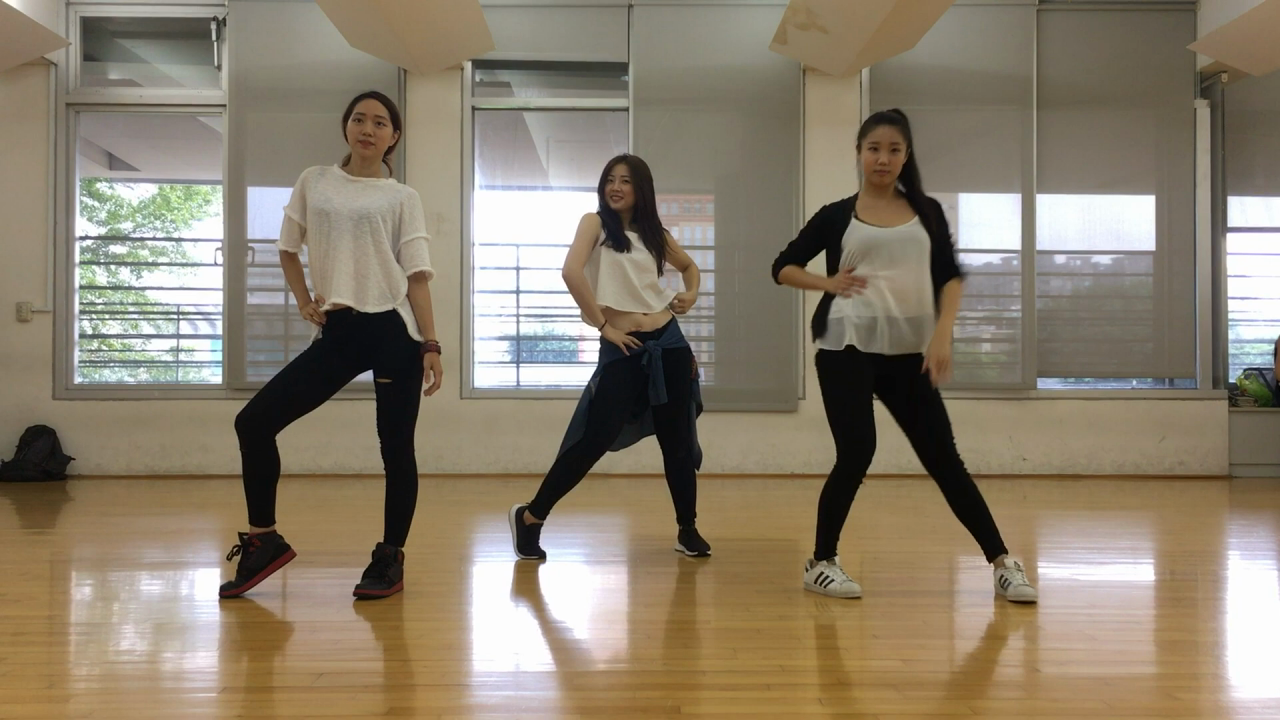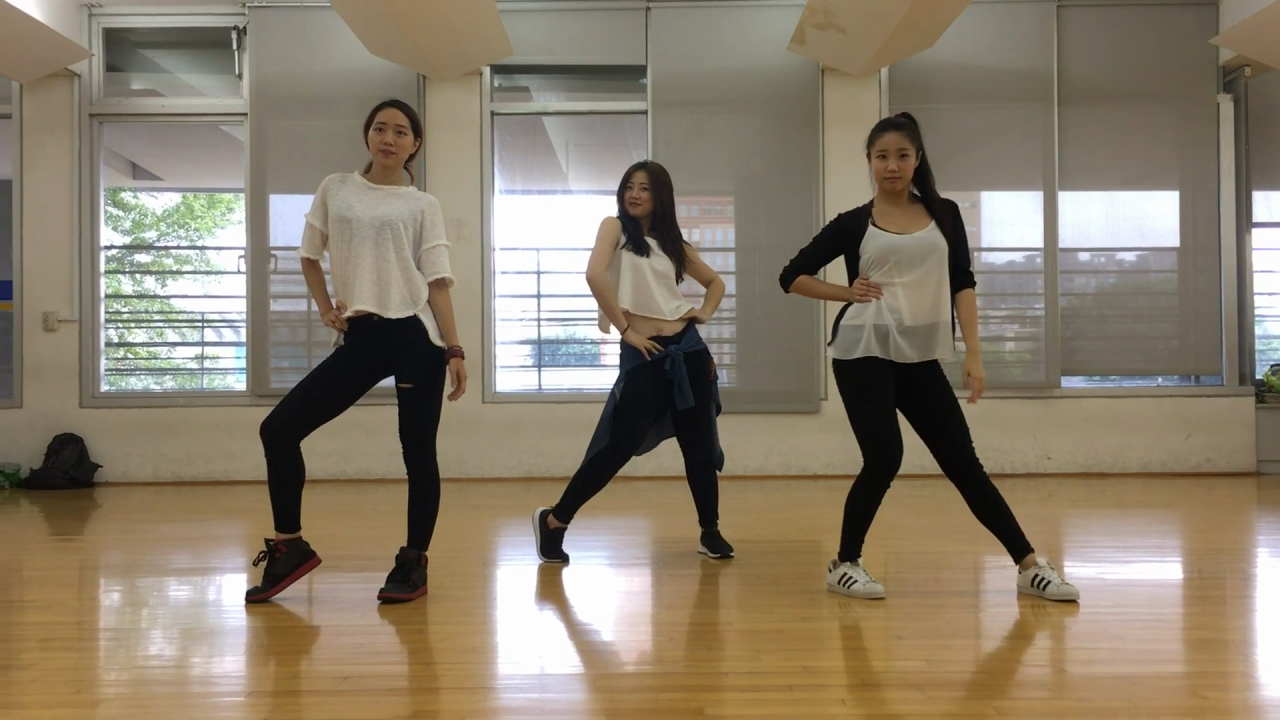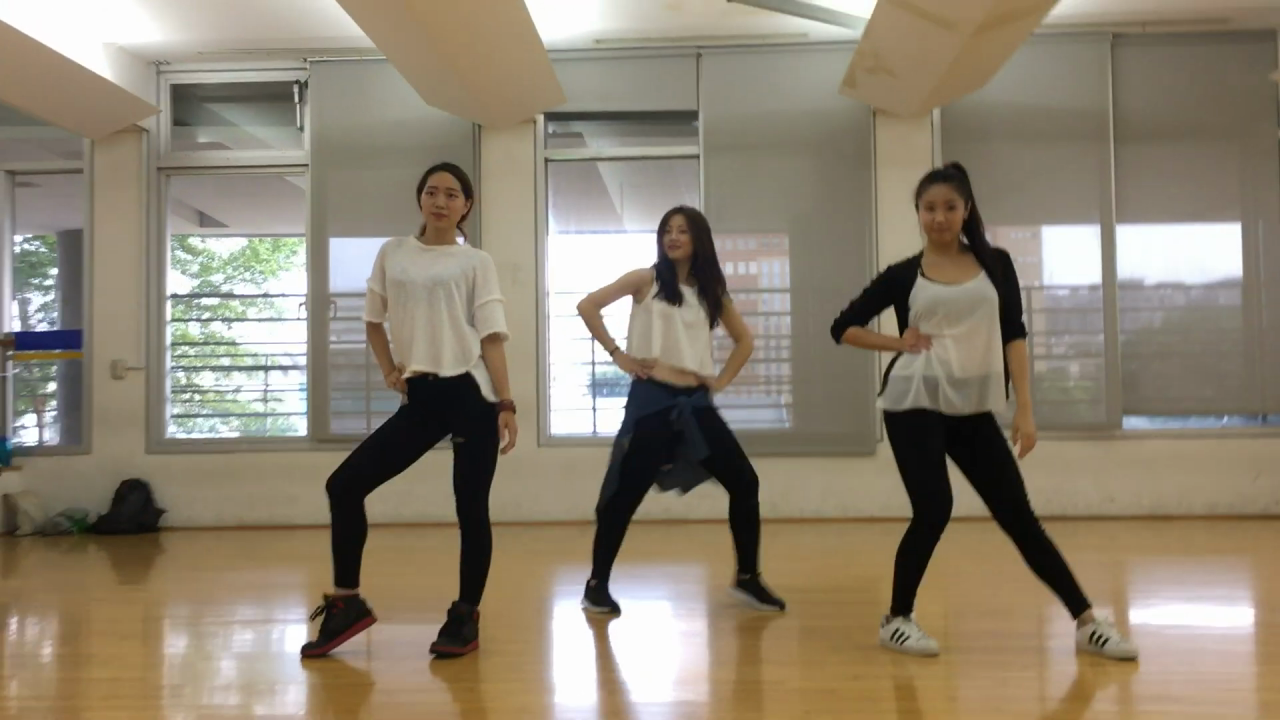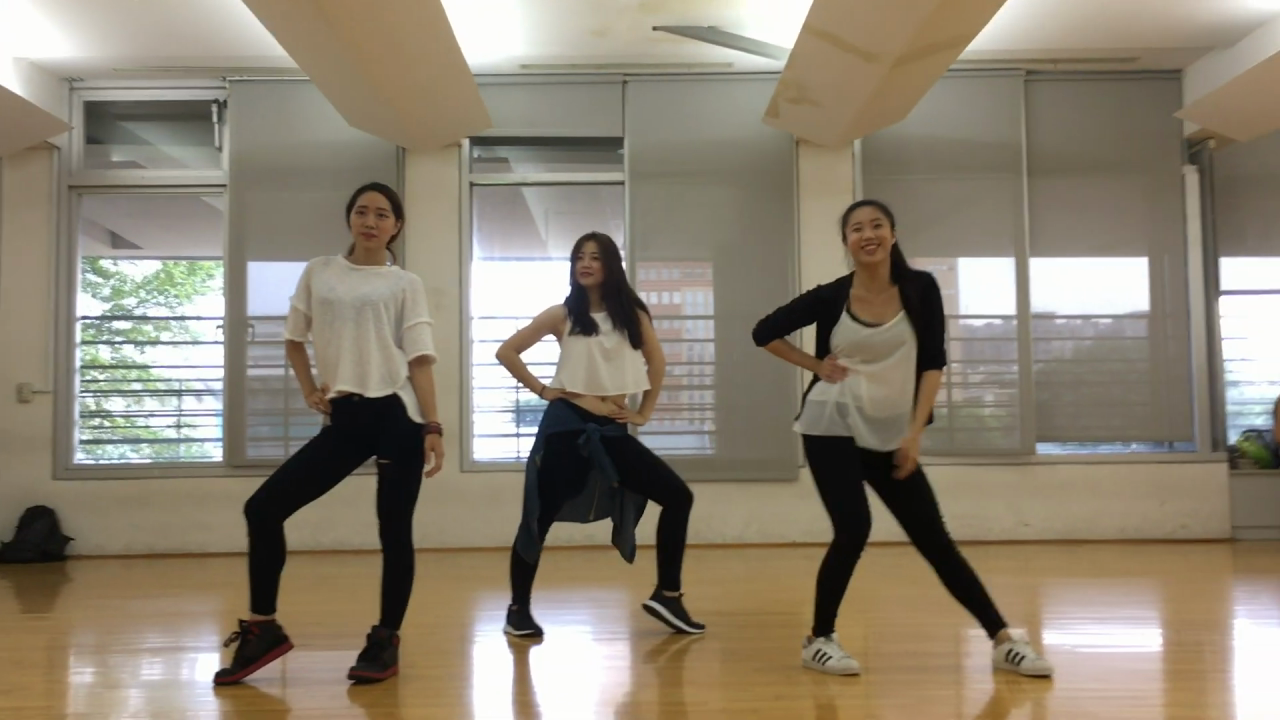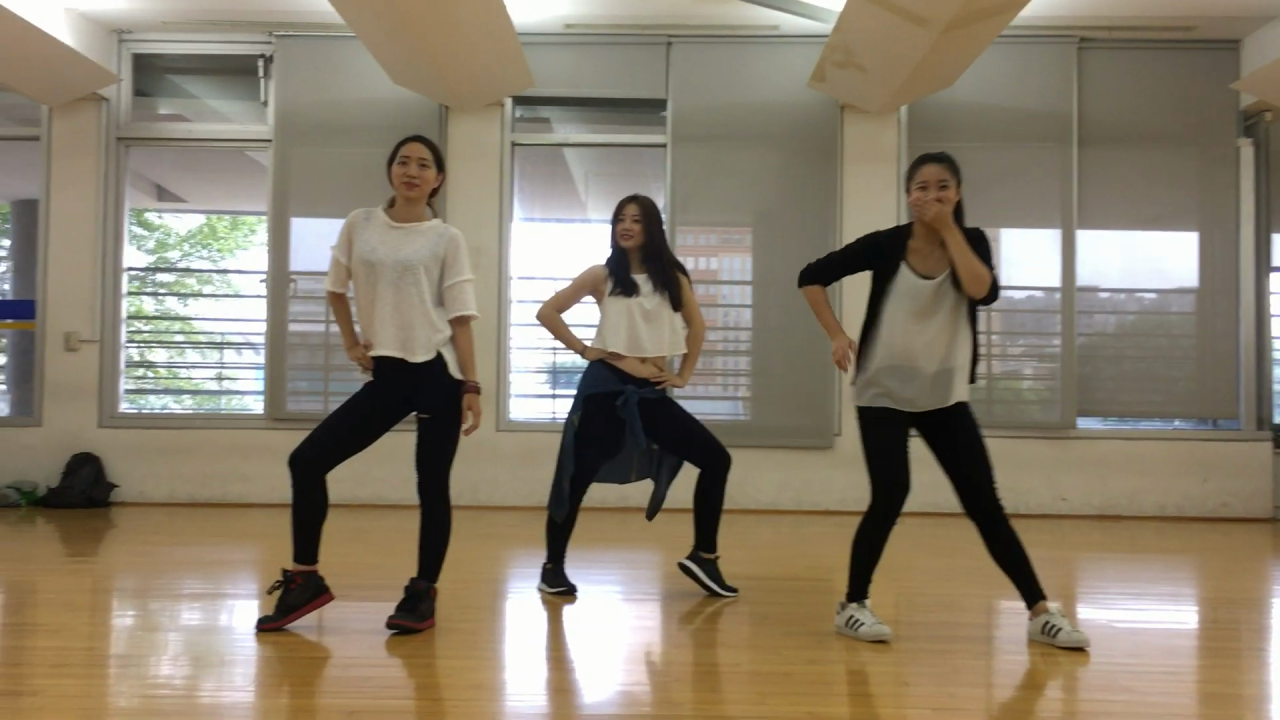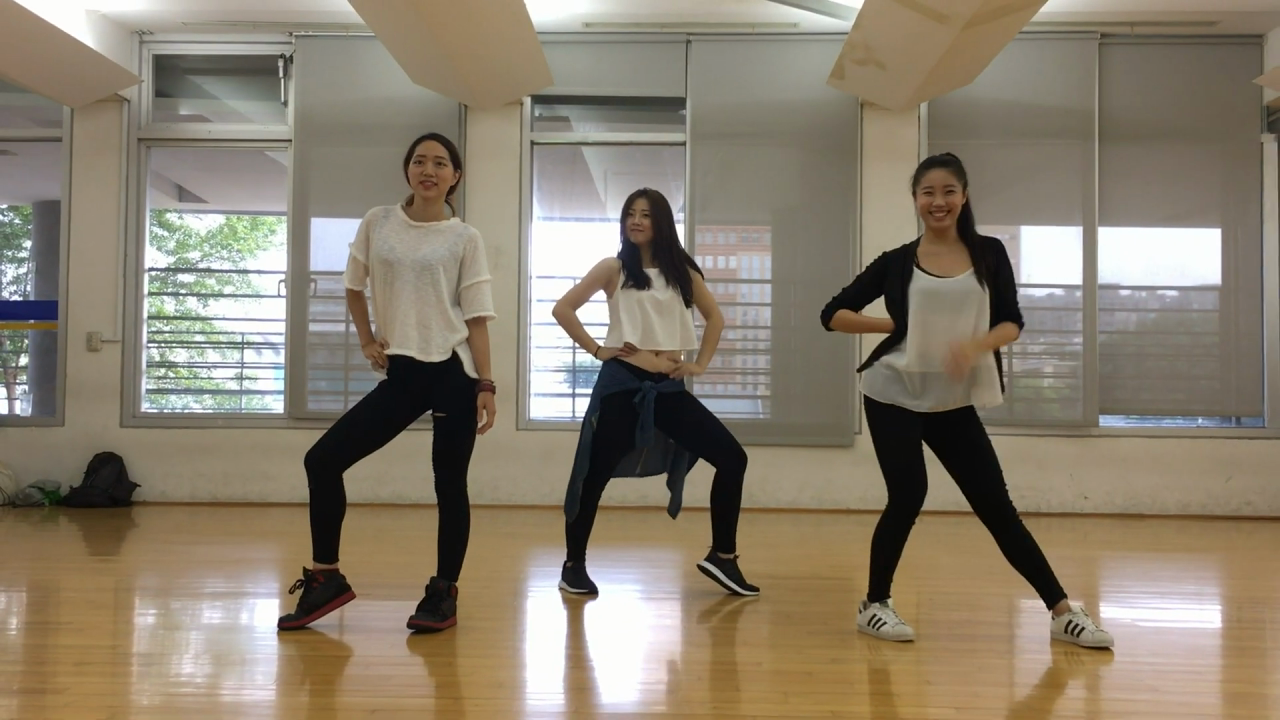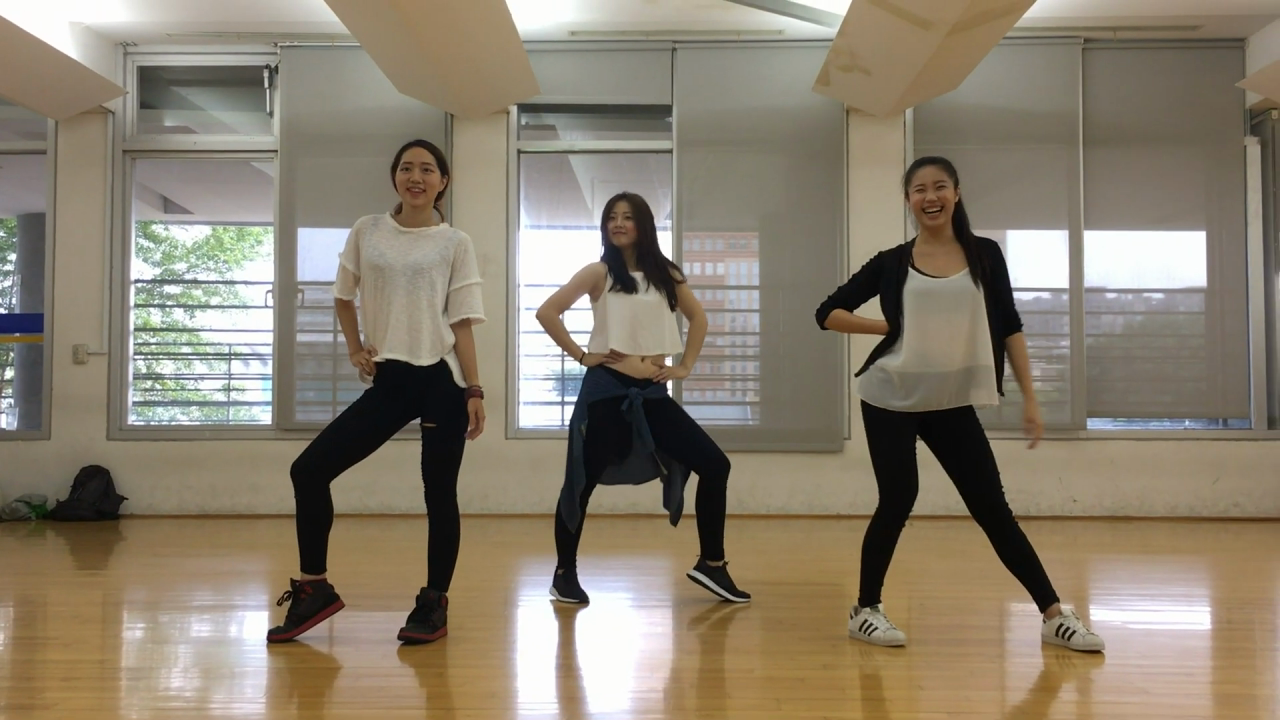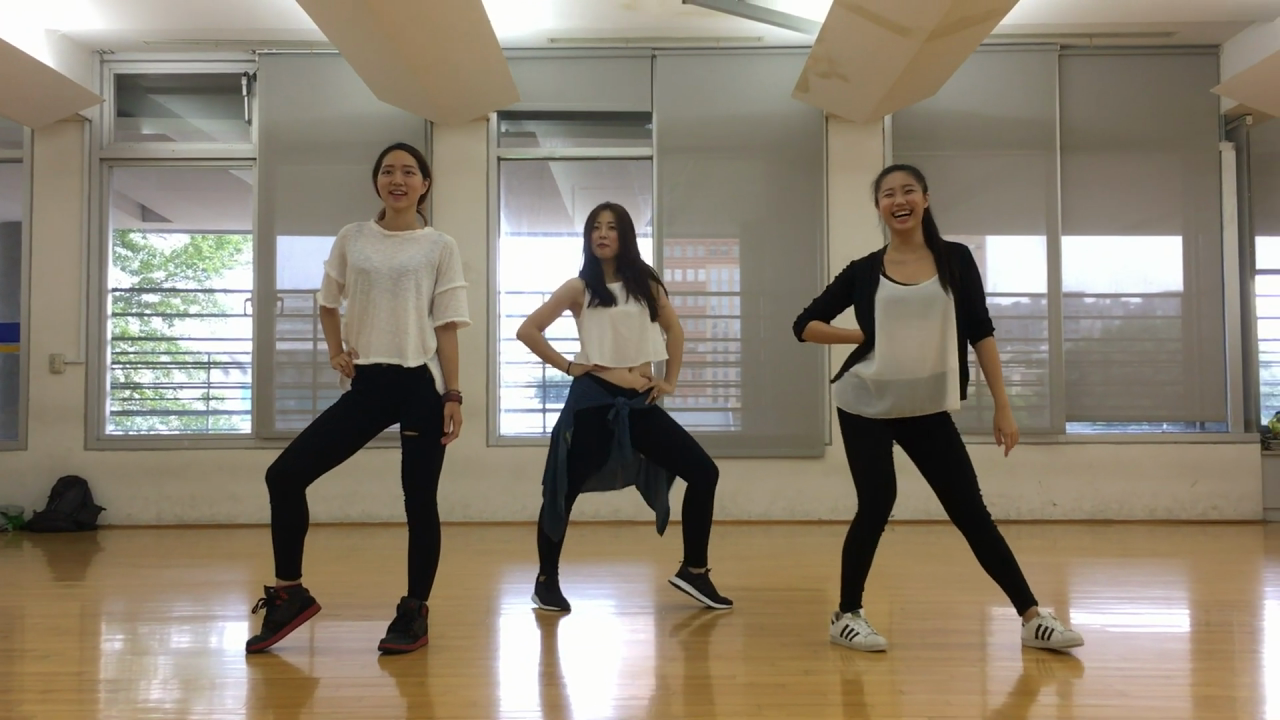
dt=0.7s
person 1, frame 1
left shoulder: (403, 198)
right shoulder: (314, 182)
left elbow: (417, 275)
right elbow: (288, 249)
left wrist: (431, 344)
right wrist: (304, 304)
left hip: (393, 331)
right hip: (337, 333)
left knee: (396, 445)
right knee: (255, 421)
left ankle: (390, 557)
right ankle: (263, 540)
person 1, frame 2
left shoulder: (423, 205)
right shoulder: (335, 189)
left elbow: (437, 282)
right elbow: (310, 256)
left wrist: (454, 350)
right wrist: (326, 310)
left hip: (415, 337)
right hip: (358, 339)
left knee: (417, 450)
right knee: (279, 428)
left ankle: (413, 562)
right ankle: (290, 545)
person 1, frame 3
left shoulder: (476, 262)
right shoulder: (392, 253)
left elbow: (491, 337)
right elbow: (373, 321)
left wrist: (506, 403)
right wrist: (388, 371)
left hip: (471, 394)
right hip: (419, 398)
left knee: (471, 505)
right knee: (345, 485)
left ankle: (465, 615)
right ankle: (347, 602)
person 1, frame 4
left shoulder: (406, 284)
right shoulder: (318, 272)
left elbow: (420, 360)
right elbow: (294, 339)
left wrist: (433, 427)
right wrist: (309, 392)
left hip: (397, 416)
right hip: (343, 419)
left knee: (394, 529)
right knee: (264, 507)
left ankle: (385, 640)
right ankle: (263, 628)
person 1, frame 5
left shoulder: (447, 239)
right shoulder: (359, 226)
left elbow: (460, 318)
right elbow: (336, 290)
left wrist: (471, 386)
right wrist: (352, 345)
left hip: (437, 374)
right hip: (385, 376)
left knee: (432, 484)
right knee: (307, 461)
left ankle: (423, 592)
right ankle: (305, 578)
person 1, frame 6
left shoulder: (465, 239)
right shoulder: (376, 224)
left elbow: (477, 318)
right elbow: (354, 287)
left wrist: (486, 386)
right wrist: (367, 342)
left hip: (453, 373)
right hip: (400, 374)
left knee: (449, 483)
right knee: (323, 459)
left ankle: (444, 592)
right ankle: (327, 577)
person 1, frame 7
left shoulder: (455, 244)
right shoulder: (366, 232)
left elbow: (462, 322)
right elbow: (344, 297)
left wrist: (474, 391)
right wrist: (355, 350)
left hip: (441, 380)
right hip: (388, 381)
left knee: (439, 491)
right knee: (310, 469)
left ankle: (434, 602)
right ankle: (314, 588)
person 1, frame 8
left shoulder: (441, 246)
right shoulder: (352, 238)
left elbow: (446, 326)
right elbow: (329, 303)
left wrist: (453, 395)
right wrist: (336, 353)
left hip: (421, 384)
right hip: (366, 385)
left knee: (419, 498)
right knee: (285, 473)
left ankle: (414, 611)
right ankle: (289, 592)
person 2, frame 1
left shoulder: (927, 211)
right shoulder: (837, 215)
left elbow: (950, 276)
right elbow: (782, 267)
left wrist: (943, 333)
right wrist: (829, 283)
left hip: (906, 352)
right hip: (846, 345)
left knee: (943, 457)
right knee: (856, 453)
left ankle: (1002, 565)
right ankle: (821, 563)
person 2, frame 2
left shoulder: (944, 214)
right shoulder: (852, 224)
left elbow: (963, 284)
right elbow: (792, 276)
left wrist: (973, 353)
right wrist: (848, 293)
left hip: (921, 357)
right hip: (864, 352)
left knee: (963, 462)
right knee: (883, 458)
left ankle: (1030, 566)
right ankle: (844, 564)
person 2, frame 3
left shoulder: (995, 263)
right shoulder: (903, 275)
left elbow: (1014, 335)
right elbow: (843, 327)
left wrist: (1024, 409)
right wrist: (897, 343)
left hip: (974, 408)
right hip: (914, 403)
left knee: (1018, 515)
right knee: (932, 511)
left ankle: (1088, 622)
right ankle: (896, 619)
person 2, frame 4
left shoulder: (920, 288)
right shoulder: (830, 296)
left elbow: (933, 364)
right elbow: (765, 332)
left wrist: (914, 431)
right wrist: (815, 366)
left hip: (890, 434)
right hip: (832, 427)
left knee: (933, 537)
right knee: (853, 531)
left ankle: (1003, 640)
right ankle: (819, 640)
person 2, frame 5
left shoulder: (971, 241)
right shoulder: (885, 245)
left elbow: (983, 290)
right elbow: (812, 276)
left wrist: (948, 229)
right wrist: (838, 337)
left hip: (945, 396)
right hip: (883, 393)
left knee: (984, 503)
right knee: (889, 497)
left ankle: (1041, 612)
right ankle: (852, 605)
person 2, frame 6
left shoulder: (988, 253)
right shoulder: (896, 263)
left elbow: (1012, 323)
right elbow: (833, 315)
left wrist: (977, 345)
right wrist: (892, 325)
left hip: (954, 404)
right hip: (893, 397)
left knee: (996, 506)
right knee: (908, 495)
left ankle: (1062, 611)
right ankle: (875, 604)
person 2, frame 7
left shoulder: (984, 254)
right shoulder: (892, 262)
left elbow: (1009, 327)
right elbow: (828, 312)
left wrist: (1029, 397)
right wrist: (887, 327)
left hip: (953, 403)
right hip: (890, 399)
left knee: (992, 507)
right knee: (897, 499)
left ankle: (1054, 616)
right ankle: (865, 610)
person 2, frame 8
left shoulder: (955, 259)
right shoulder: (863, 271)
left elbow: (980, 332)
right elbow: (806, 326)
left wrist: (1002, 406)
right wrist: (861, 337)
left hip: (928, 408)
right hip: (866, 405)
left knee: (970, 510)
right knee: (876, 503)
left ankle: (1032, 617)
right ankle: (847, 615)
person 3, frame 1
left shoulder: (656, 234)
right shoulder: (595, 223)
left elbow: (689, 266)
right elbow: (571, 272)
left wrist: (691, 294)
right wrist: (603, 324)
left hip: (669, 344)
right hip: (623, 349)
left knee: (678, 441)
right knee: (593, 440)
left ankle: (687, 530)
right ankle: (529, 517)
person 3, frame 2
left shoulder: (673, 242)
right shoulder: (614, 227)
left elbow: (715, 281)
right elbow: (595, 274)
left wrist: (706, 312)
right wrist: (625, 329)
left hip: (688, 349)
right hip: (643, 353)
left knee: (699, 444)
right knee: (620, 445)
left ankle: (710, 532)
right ankle: (553, 520)
person 3, frame 3
left shoulder: (712, 292)
right shoulder: (646, 280)
left elbow: (744, 341)
right elbow: (587, 307)
left wrist: (721, 381)
right wrist: (619, 356)
left hip: (695, 403)
right hip: (651, 401)
left knee: (744, 484)
right knee: (624, 493)
left ankle: (749, 579)
right ankle: (597, 583)
person 3, frame 4
left shoulder: (632, 313)
right shoulder: (562, 315)
left elbow: (656, 362)
right elbow: (506, 352)
left wrist: (644, 412)
right wrist: (542, 390)
left hip: (612, 430)
right hip: (568, 425)
left knee: (678, 496)
right knee: (540, 516)
left ankle: (667, 595)
right ankle: (519, 609)
person 3, frame 5
left shoulder: (672, 277)
right shoulder: (602, 275)
left elbow: (696, 326)
right elbow: (547, 312)
left wrist: (684, 374)
right wrist: (584, 350)
left hip: (652, 392)
right hip: (607, 386)
left knee: (716, 459)
right knee: (578, 476)
left ankle: (703, 557)
right ankle: (553, 567)
person 3, frame 6
left shoulder: (682, 271)
right shoulder: (614, 268)
left elbow: (715, 317)
right elbow: (562, 309)
left wrist: (700, 364)
right wrist: (597, 349)
left hip: (669, 388)
right hip: (623, 383)
left knee: (732, 458)
right knee: (594, 474)
left ankle: (722, 557)
right ankle: (574, 566)
person 3, frame 7
left shoulder: (666, 274)
right shoulder: (599, 272)
left elbow: (697, 318)
right elbow: (546, 312)
left wrist: (685, 365)
right wrist: (582, 355)
left hip: (654, 393)
right hip: (608, 390)
left knee: (715, 466)
right knee: (582, 481)
left ankle: (711, 565)
right ankle: (565, 574)
person 3, frame 8
left shoulder: (647, 283)
right shoulder: (579, 287)
left elbow: (674, 329)
right elbow: (528, 331)
left wrist: (670, 380)
right wrist: (568, 366)
left hip: (641, 403)
right hip: (594, 399)
left knee: (703, 472)
right knee: (564, 489)
left ankle: (694, 572)
right ankle: (547, 581)
